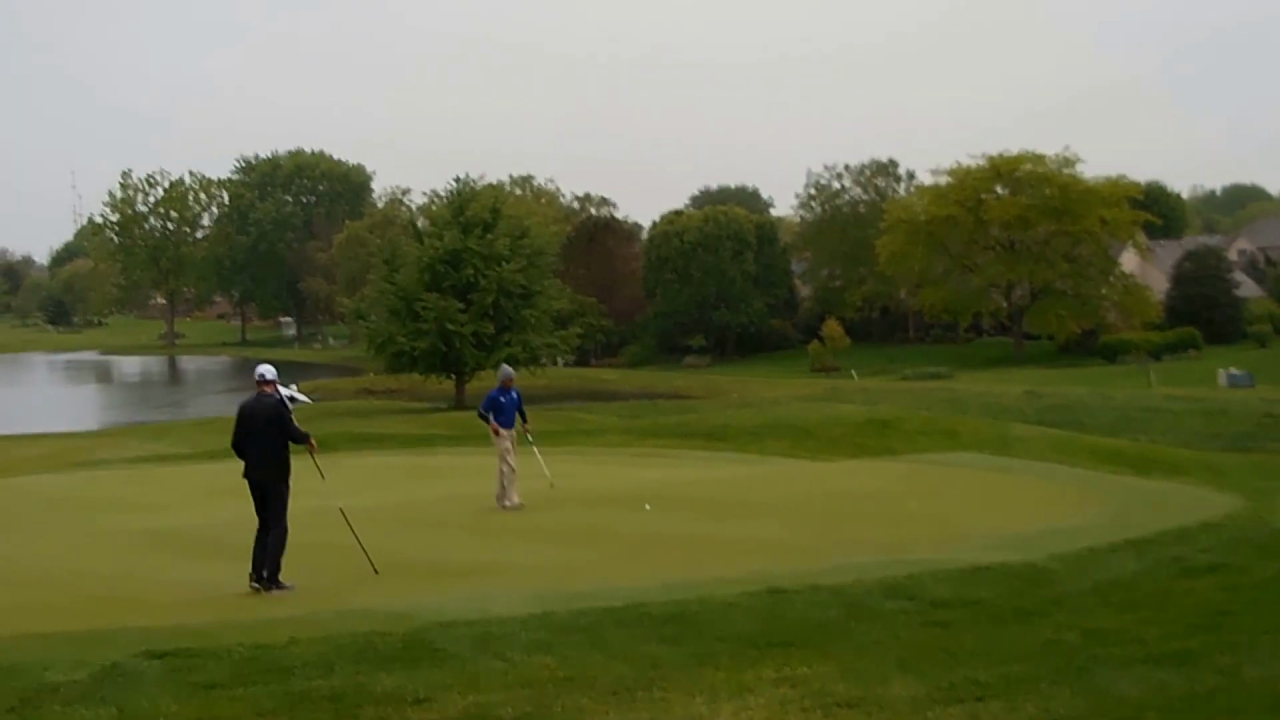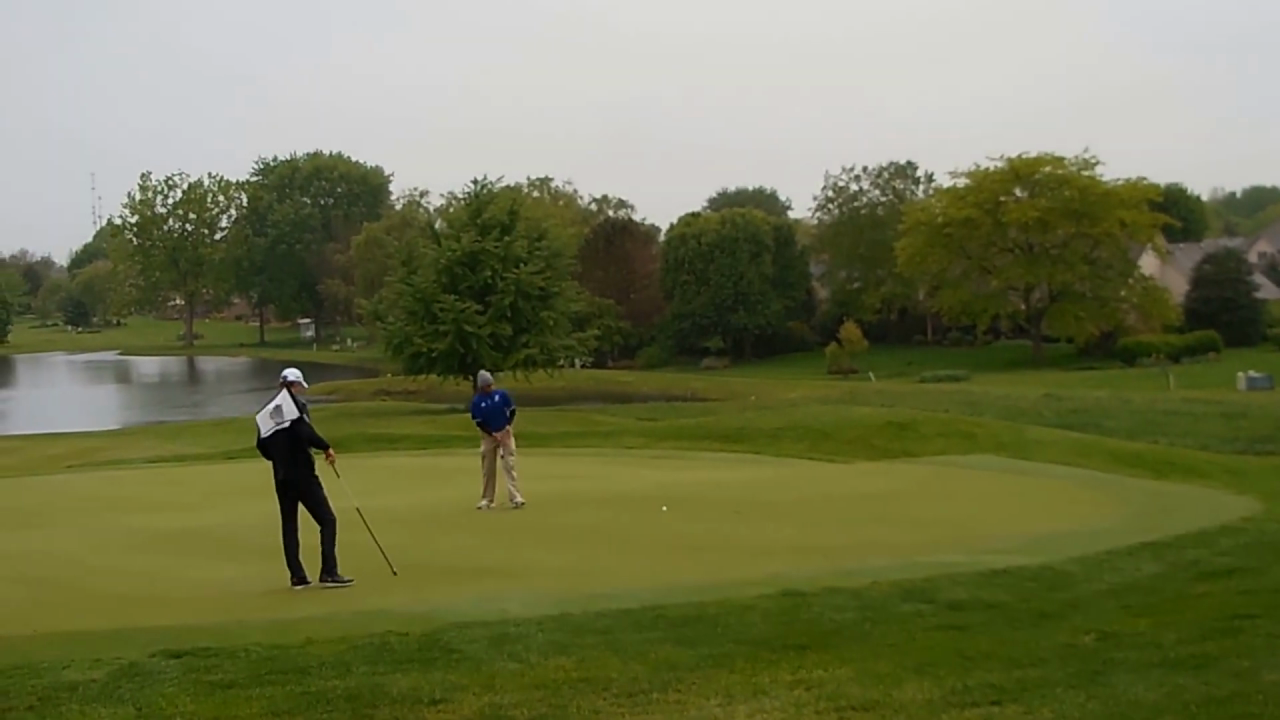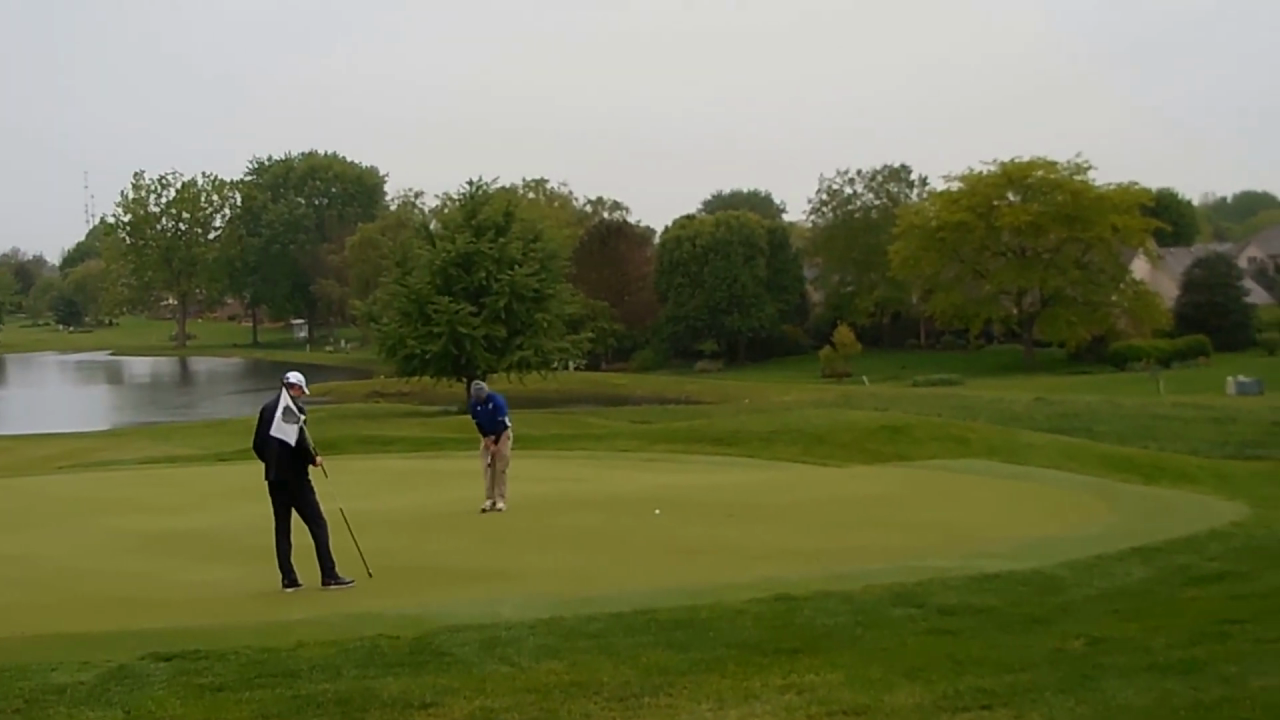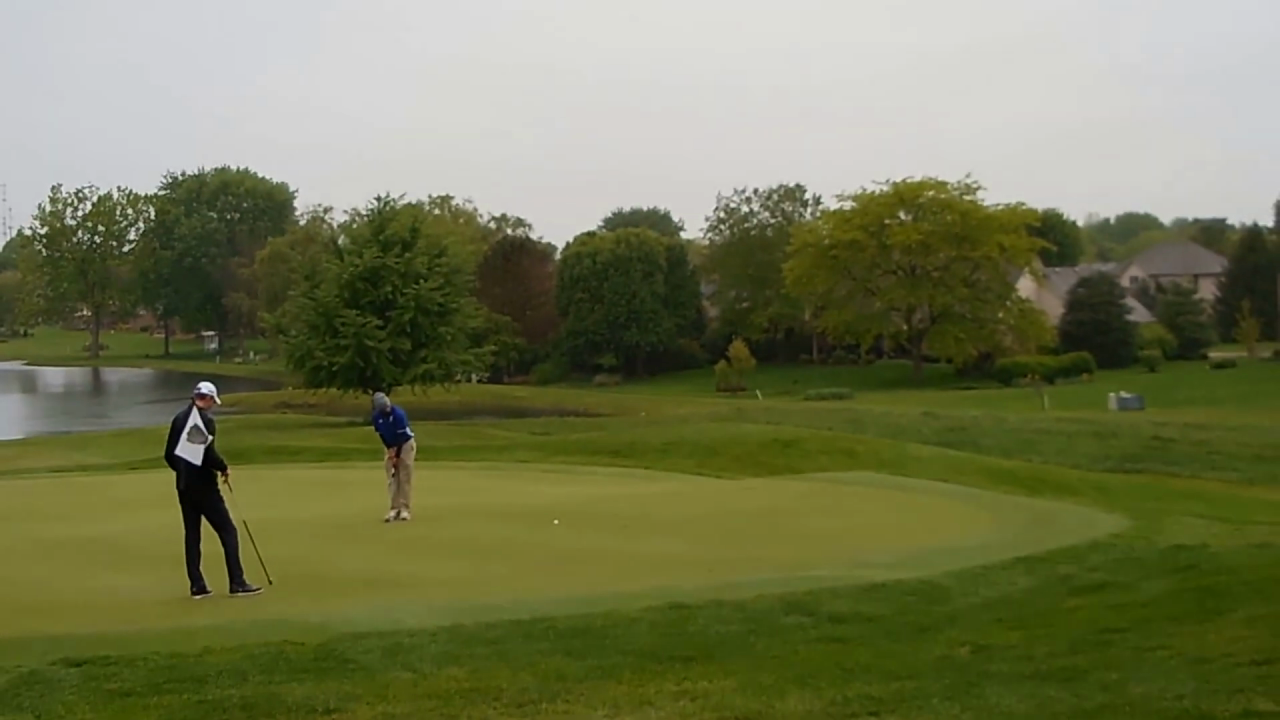
dt=0.7s
person 1, frame 1
left shoulder: (246, 407)
right shoulder: (278, 404)
left elbow: (237, 443)
right elbow: (292, 434)
right wrist: (307, 438)
left hip: (254, 474)
right hip: (275, 474)
left knee: (264, 524)
right knee: (277, 526)
left ankle: (257, 575)
right ankle: (271, 579)
person 1, frame 2
right shoulder: (296, 405)
left elbow: (263, 445)
right elbow: (307, 434)
right wrist: (326, 447)
left hip: (281, 476)
right hip: (301, 473)
left knee: (289, 525)
right knee: (327, 520)
left ankle: (297, 576)
right ankle: (329, 573)
person 1, frame 3
left shoulder: (267, 409)
right shoulder: (294, 408)
left elbow: (258, 445)
right elbow: (299, 441)
right wrist: (313, 459)
left hip: (274, 477)
right hip: (294, 476)
left knee: (282, 527)
right knee: (317, 523)
left ankle: (288, 579)
right ankle: (329, 576)
person 1, frame 4
left shoulder: (179, 419)
right shoulder: (205, 420)
left elbow: (169, 454)
right elbow: (208, 453)
right wrist: (223, 468)
left hip: (184, 486)
right hip: (203, 485)
left knee: (192, 534)
right knee: (227, 531)
left ankle: (197, 585)
right ankle: (237, 583)
